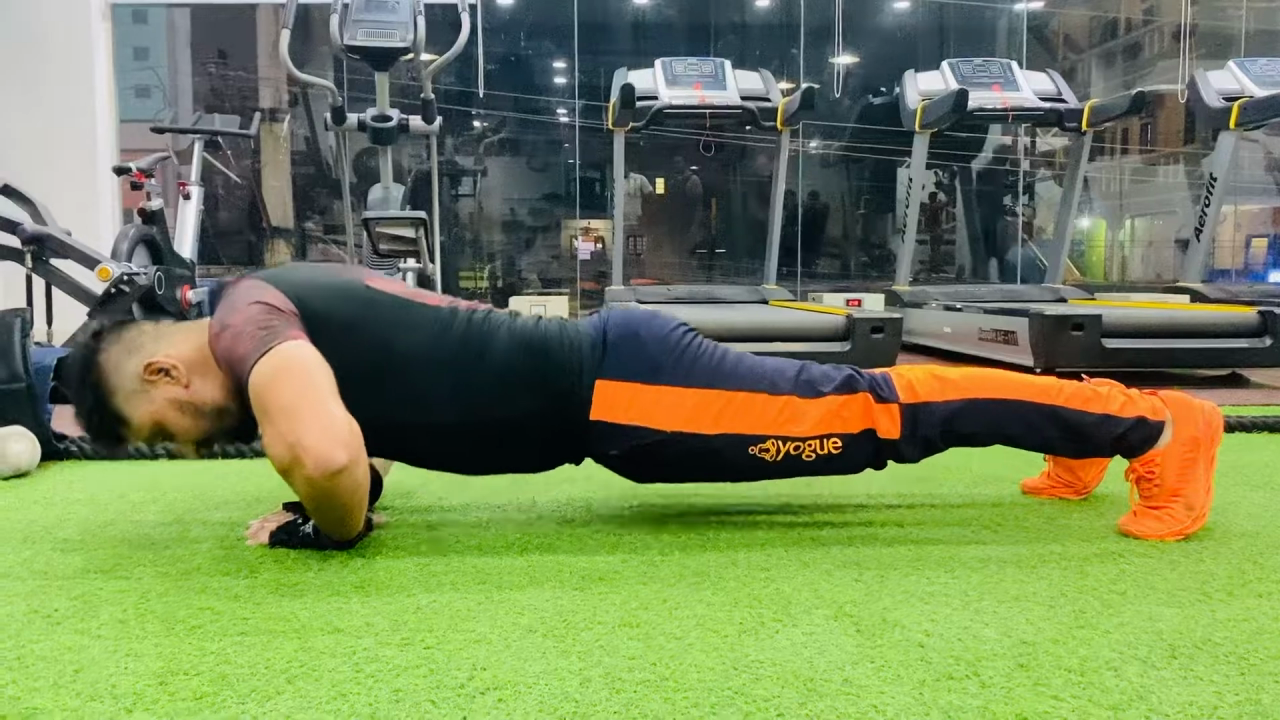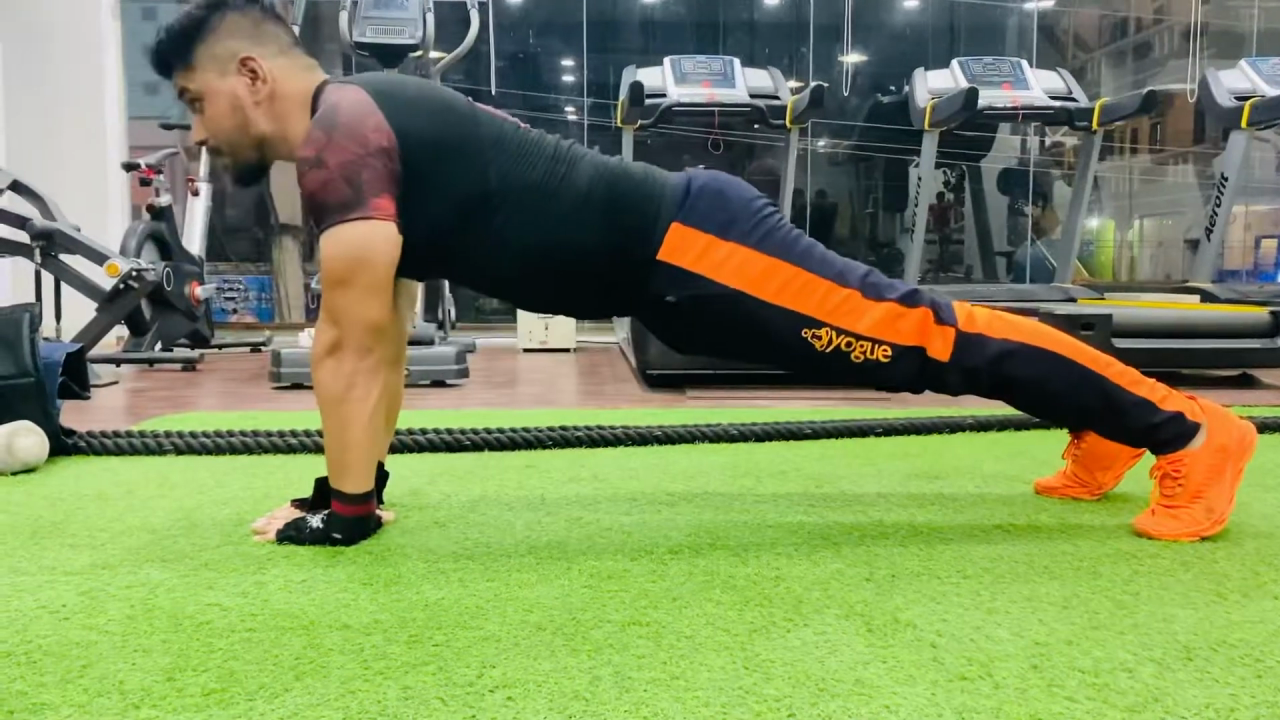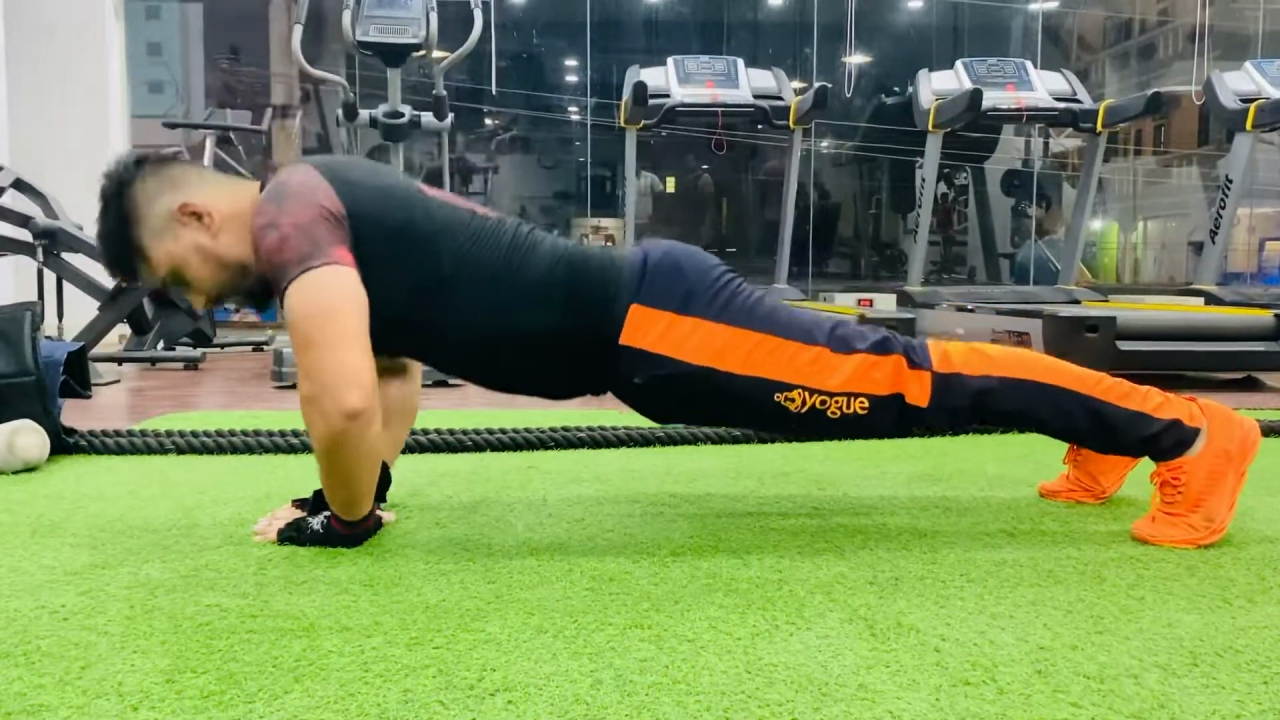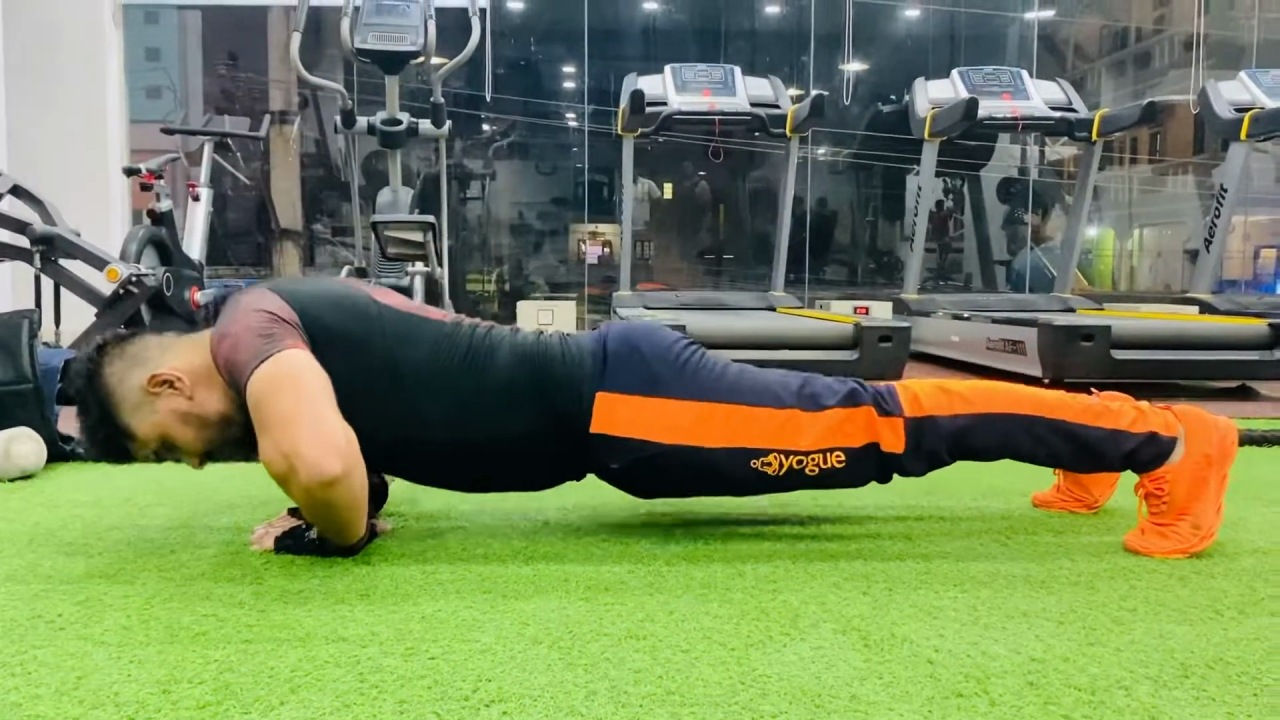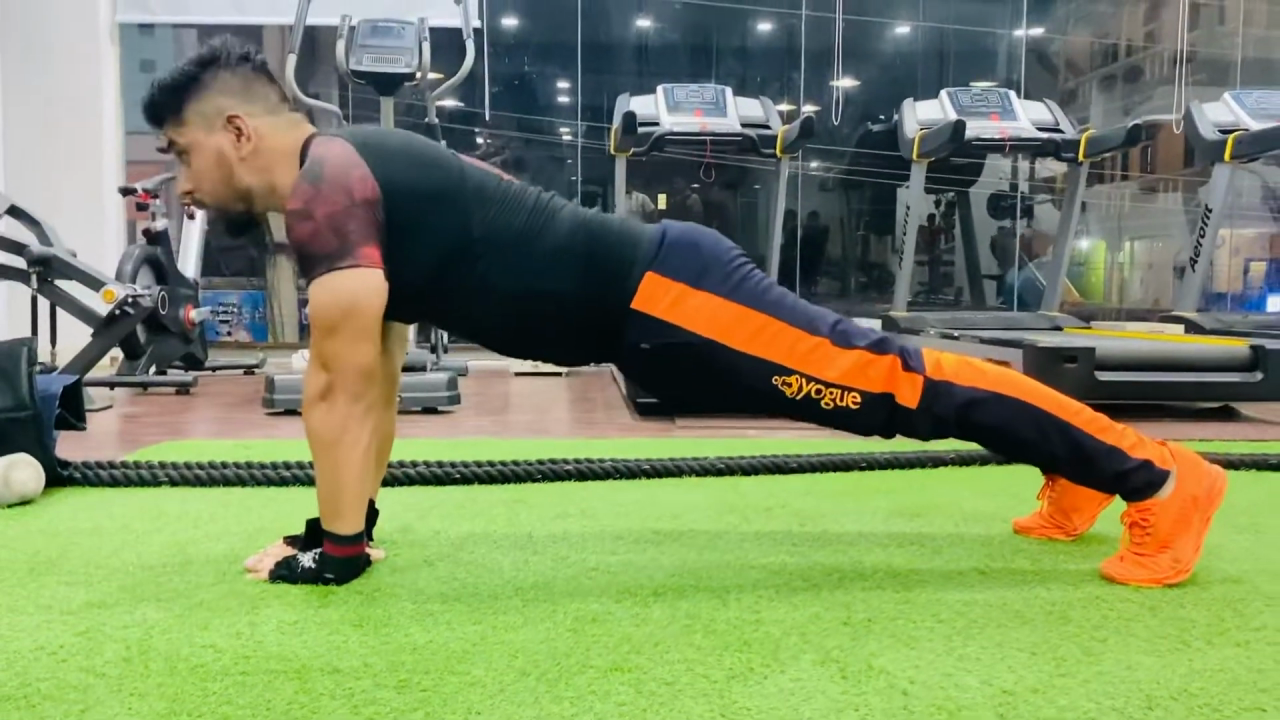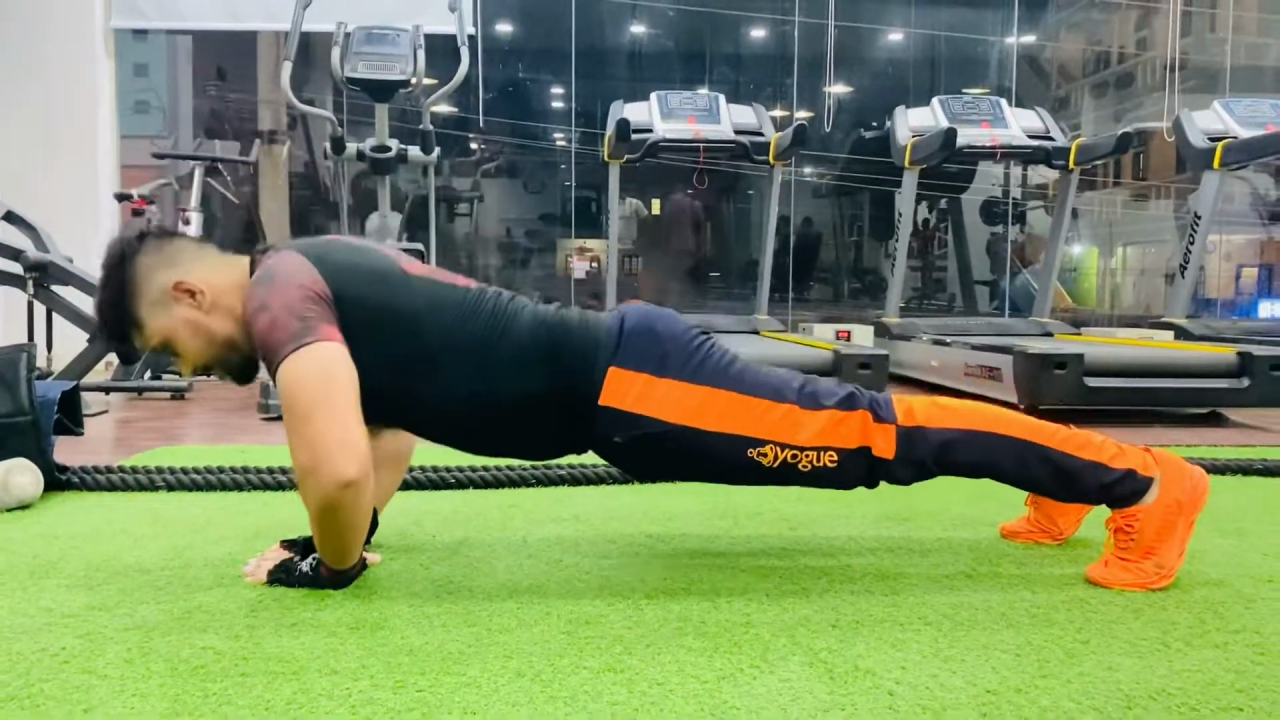
dt=0.7s
person 1, frame 1
left shoulder: (240, 323)
right shoulder: (283, 305)
left elbow: (325, 451)
left wrist: (334, 525)
right wrist: (346, 486)
left hip: (607, 393)
right hip: (602, 365)
left knee: (873, 416)
right knee: (840, 405)
left ankle: (1153, 425)
right ankle: (1079, 408)
person 1, frame 2
left shoulder: (339, 134)
right shoulder: (359, 127)
left elbow: (349, 344)
right elbow: (383, 332)
left wrist: (343, 507)
right wrist: (359, 476)
left hip: (686, 247)
right hip: (668, 259)
left knee: (922, 337)
right knee: (904, 337)
left ankle: (1188, 434)
right ankle: (1104, 432)
person 1, frame 3
left shoulder: (286, 213)
right shoulder: (323, 204)
left elbow: (343, 397)
right elbow: (393, 356)
left wrist: (342, 515)
right wrist: (362, 483)
left hip: (647, 325)
right hip: (638, 309)
left knee: (898, 382)
right knee: (881, 380)
left ankle: (1184, 434)
right ankle: (1106, 428)
person 1, frame 4
left shoulder: (245, 328)
right shoulder: (289, 319)
left elbow: (321, 460)
left wrist: (340, 528)
right wrist: (361, 493)
left hip: (617, 406)
right hip: (606, 385)
left knee: (872, 426)
right knee: (843, 413)
left ankle: (1165, 443)
right ankle: (1091, 428)
person 1, frame 5
left shoulder: (324, 189)
right shoulder: (346, 176)
left elbow: (338, 386)
right elbow: (374, 371)
left wrist: (335, 548)
right wrist: (350, 516)
left hip: (658, 297)
right hip: (645, 297)
left knee: (887, 384)
right knee: (874, 384)
left ankle: (1156, 480)
right ankle: (1079, 471)
person 1, frame 6
left shoulder: (275, 296)
right shoulder: (311, 275)
left elbow: (336, 466)
right elbow: (395, 396)
left wrist: (330, 559)
right wrist: (356, 520)
left hip: (624, 385)
right hip: (614, 370)
left knee: (865, 435)
right knee: (842, 426)
left ankle: (1140, 480)
right ankle: (1065, 476)
